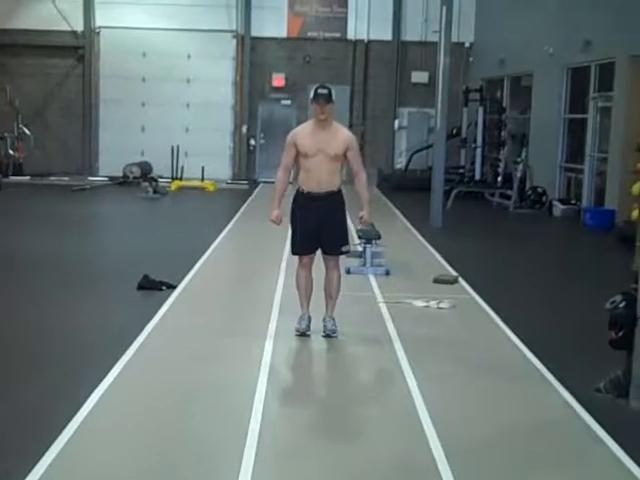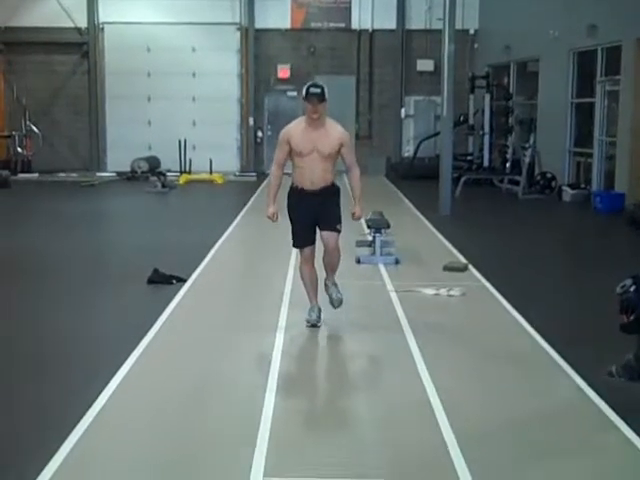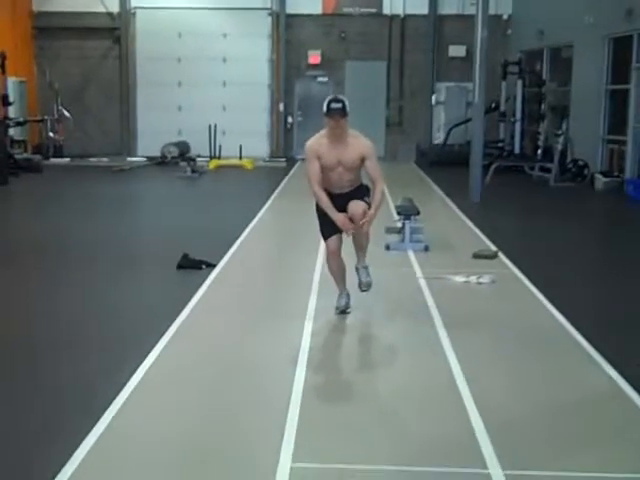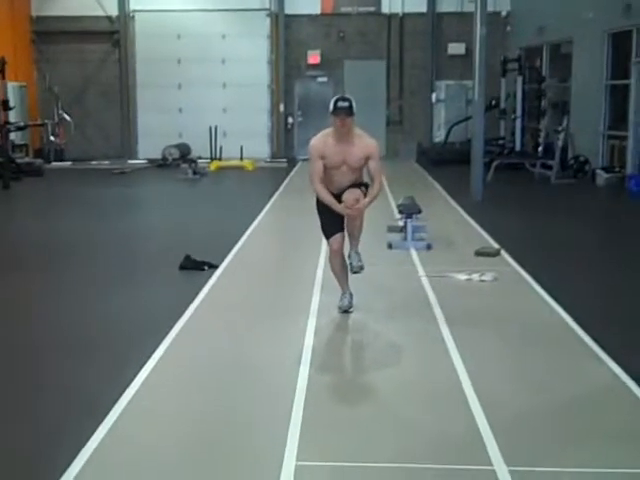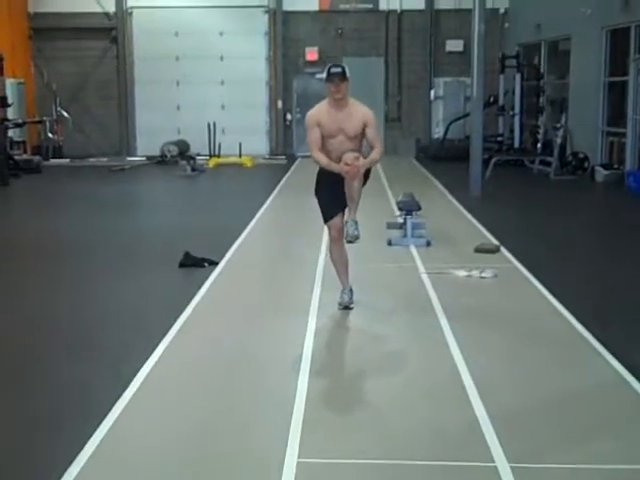
dt=1s
person 1, frame 1
left shoulder: (346, 137)
right shoulder: (297, 135)
left elbow: (359, 173)
right elbow: (284, 171)
left wrist: (365, 206)
right wrist: (276, 206)
left hip: (332, 202)
right hip: (304, 201)
left knee: (332, 262)
right knee: (304, 262)
left ankle: (329, 316)
right ankle: (305, 314)
person 1, frame 2
left shoulder: (339, 134)
right shoulder: (289, 132)
left elbow: (353, 168)
right elbow: (277, 167)
left wrist: (357, 202)
right wrist: (272, 202)
left hip: (328, 195)
right hip: (299, 197)
left knee: (331, 243)
right knee: (306, 254)
left ankle: (331, 281)
right ankle: (314, 306)
person 1, frame 3
left shoulder: (363, 145)
right shoulder: (313, 146)
left elbow: (378, 182)
right elbow: (315, 186)
left wrist: (373, 211)
right wrist: (335, 216)
left hip: (356, 192)
right hip: (327, 198)
left knee: (358, 213)
right knee: (332, 248)
left ankle: (362, 264)
right ankle: (342, 293)
person 1, frame 4
left shoulder: (368, 144)
right shoulder: (318, 144)
left elbow: (377, 181)
right elbow: (316, 183)
left wrist: (366, 202)
right wrist: (337, 207)
left hip: (356, 191)
right hip: (328, 199)
left knee: (355, 201)
right knee: (335, 246)
left ankle: (355, 251)
right ankle: (345, 293)
person 1, frame 5
left shoulder: (364, 113)
right shoulder: (315, 115)
left elbow: (377, 149)
right elbow: (315, 152)
left wrist: (365, 163)
right wrist: (336, 167)
left hip: (357, 172)
right hip: (328, 175)
left knee: (355, 166)
right knee: (335, 232)
left ankle: (353, 220)
right ankle: (346, 287)
